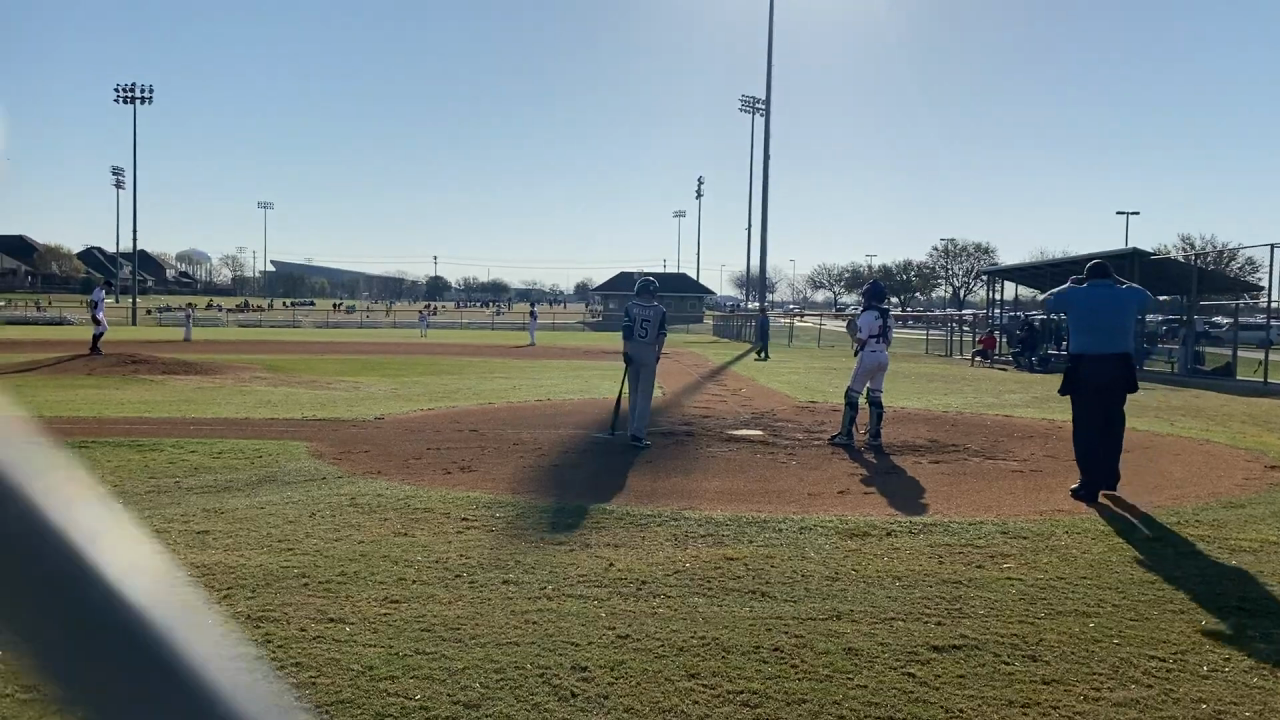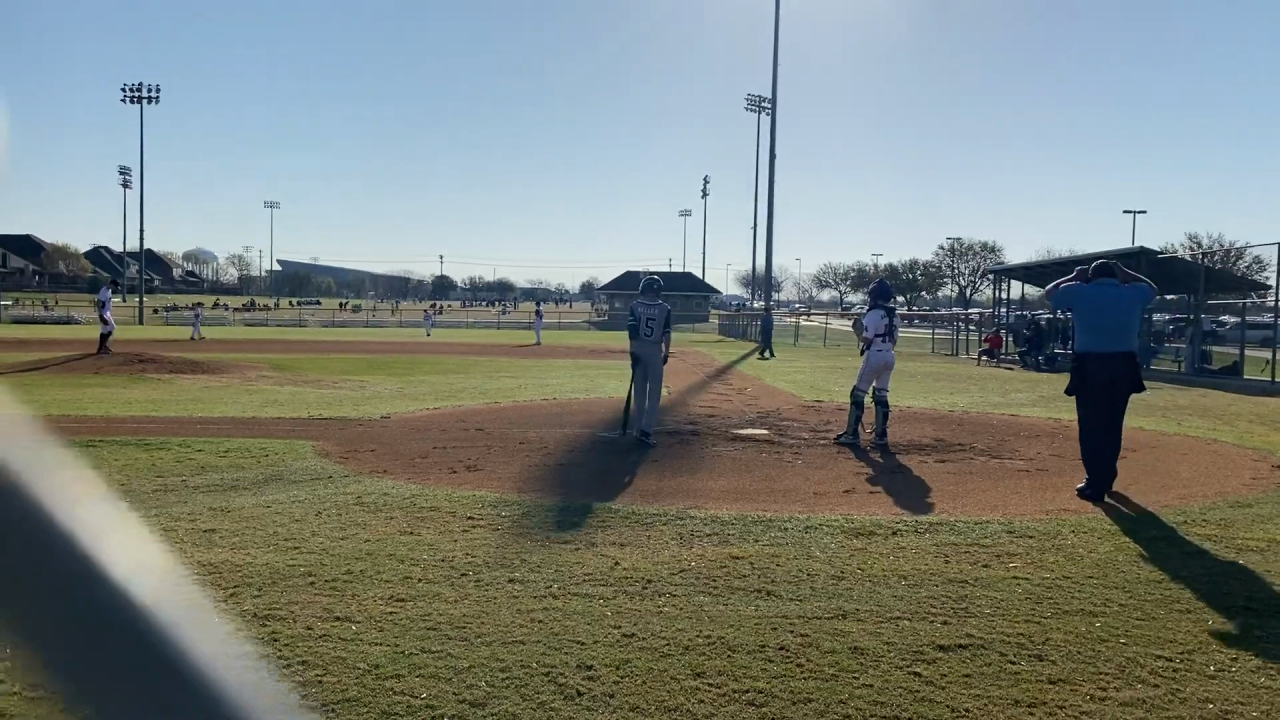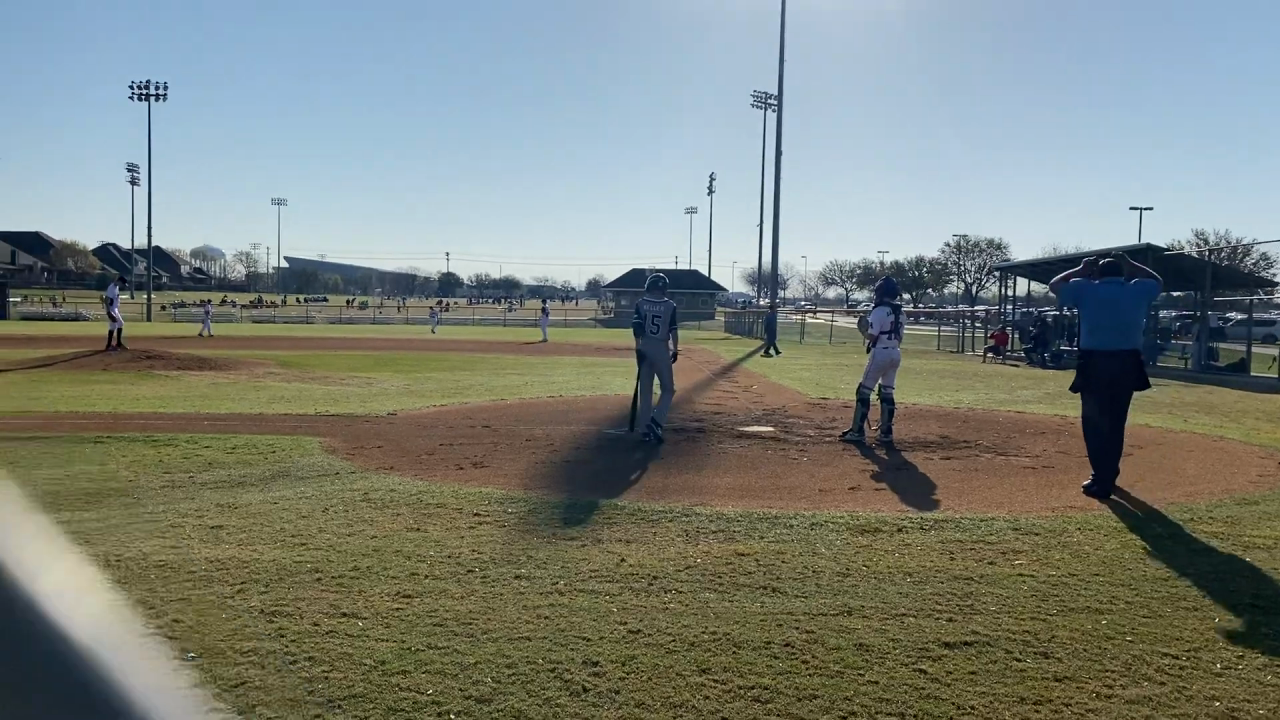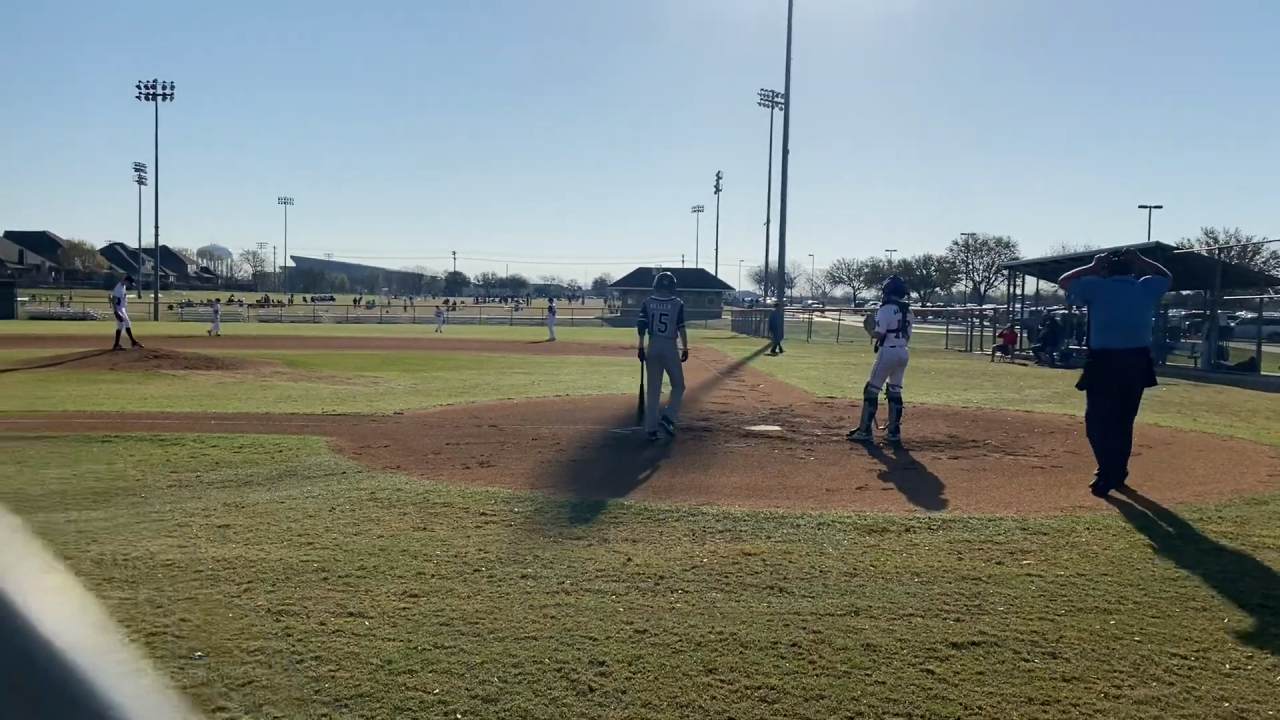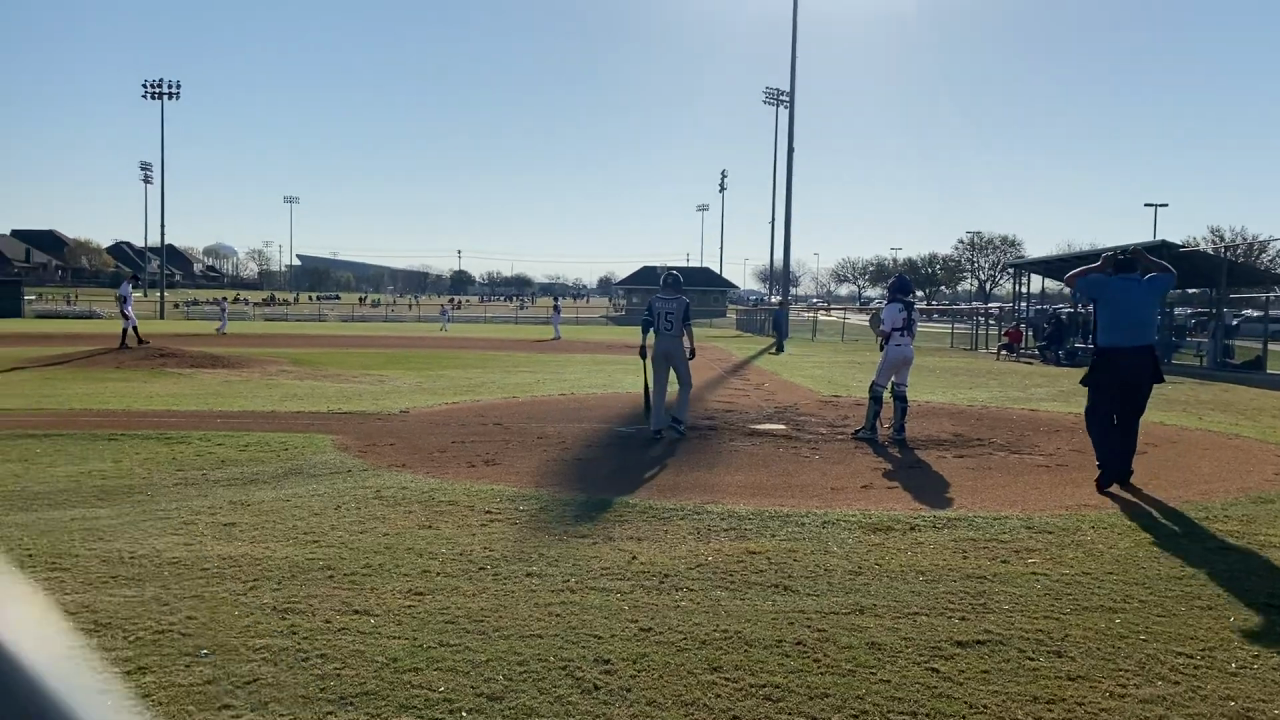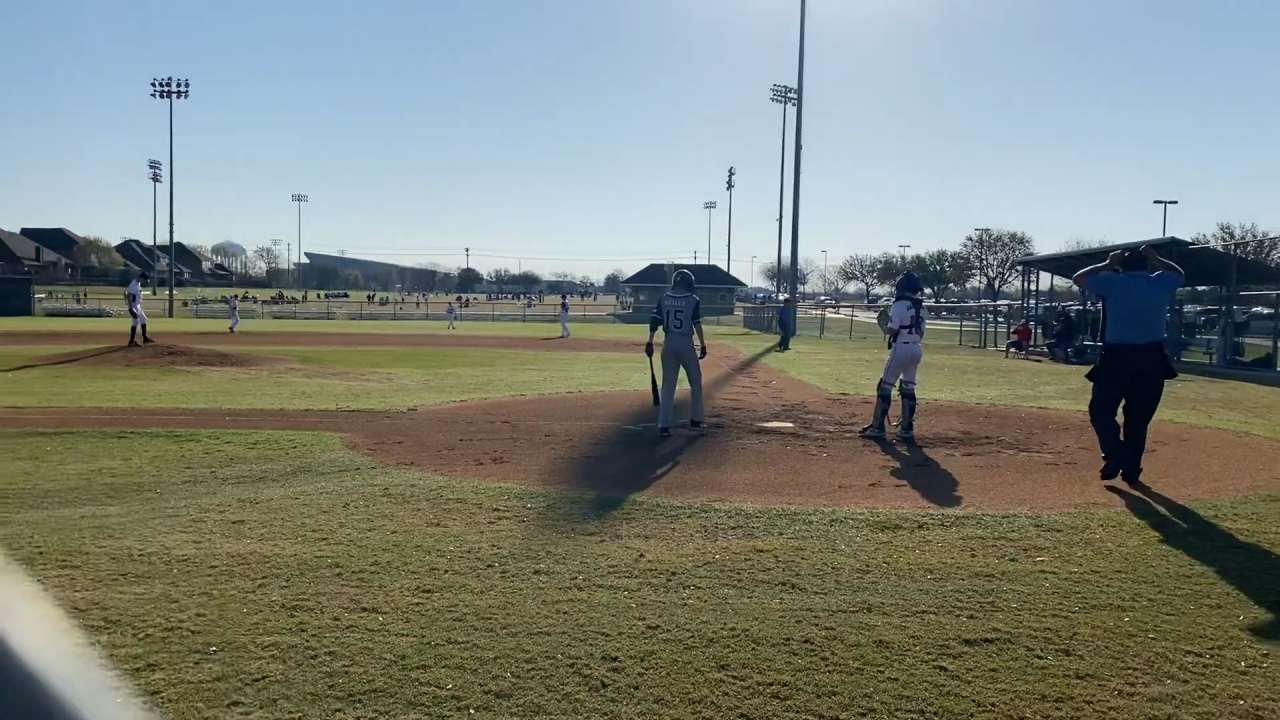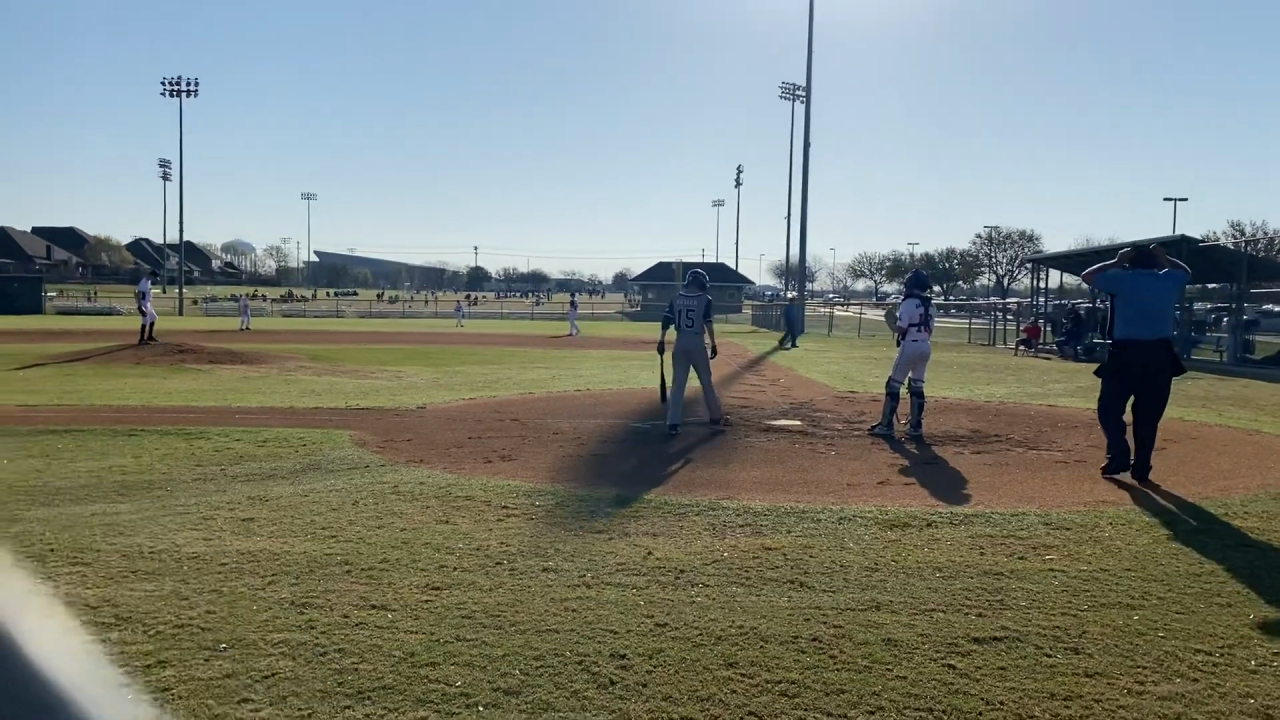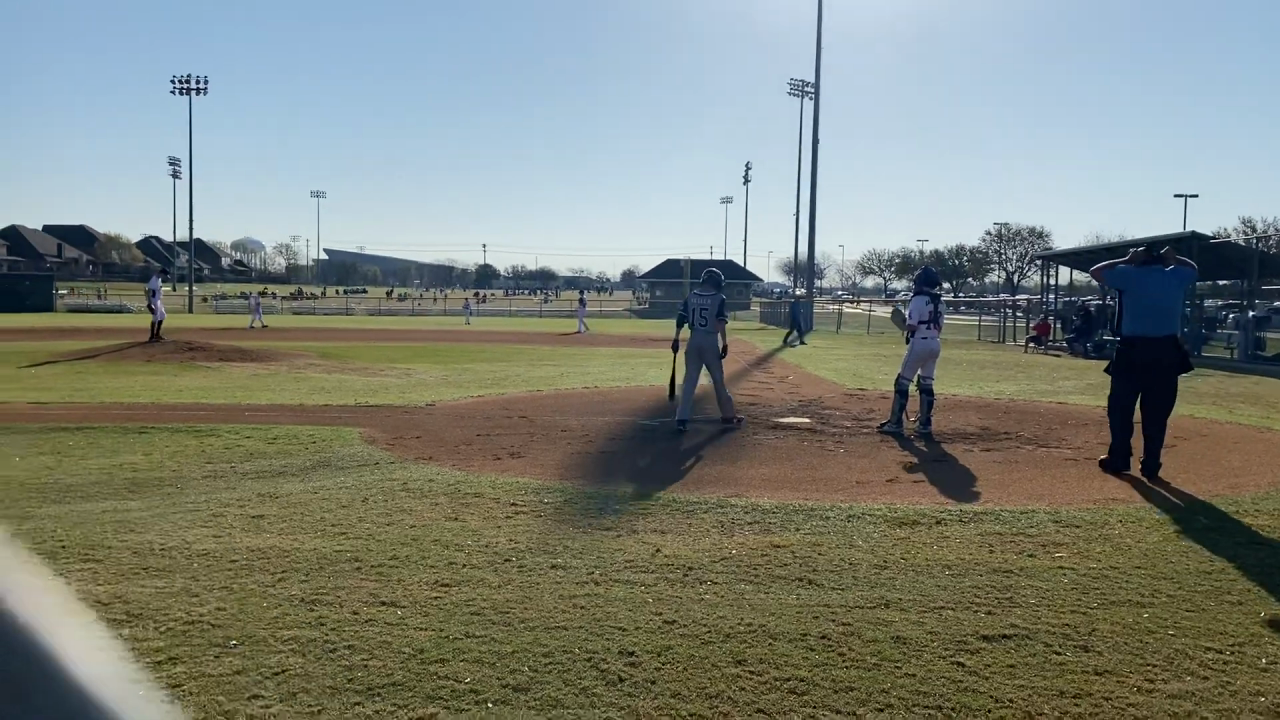
dt=0.1s
person 1, frame 1
left shoulder: (1073, 295)
right shoulder: (1129, 295)
left elbow: (1045, 302)
right elbow: (1148, 299)
right wrist: (1119, 281)
left hip: (1084, 369)
right hip: (1119, 368)
left knee: (1086, 427)
right knee: (1113, 423)
left ankle: (1089, 486)
right ankle: (1108, 476)
person 1, frame 2
left shoulder: (1078, 293)
right shoulder: (1134, 293)
left elbow: (1048, 294)
right elbow: (1153, 289)
left wrist: (1074, 278)
right wrist: (1124, 272)
left hip: (1090, 367)
right hip: (1123, 367)
left knee: (1091, 426)
right knee: (1114, 424)
left ankle: (1095, 485)
right ankle: (1106, 476)
person 1, frame 3
left shoulder: (1086, 289)
right shoulder: (1138, 291)
left elbow: (1054, 285)
right elbow: (1158, 282)
left wrist: (1082, 270)
right wrist: (1130, 264)
left hip: (1095, 365)
right hip: (1128, 364)
left knee: (1095, 422)
right knee: (1116, 421)
left ankle: (1101, 481)
right ankle: (1109, 475)
person 1, frame 4
left shoulder: (1097, 287)
right shoulder: (1147, 288)
left elbow: (1063, 282)
right elbow: (1167, 278)
left wrist: (1093, 267)
right wrist: (1140, 260)
left hip: (1104, 363)
right hip: (1137, 362)
left knee: (1098, 419)
right knee: (1124, 420)
left ankle: (1107, 475)
right ankle: (1117, 474)
person 1, frame 5
left shoulder: (1104, 285)
right shoulder: (1152, 286)
left elbow: (1070, 279)
right elbow: (1172, 275)
left wrist: (1100, 266)
right wrist: (1147, 259)
left hip: (1109, 361)
right hip: (1143, 361)
left knee: (1097, 416)
right knee: (1129, 419)
left ankle: (1110, 466)
right ankle: (1123, 472)
person 1, frame 6
left shoulder: (1113, 282)
right shoulder: (1160, 284)
left elbow: (1078, 278)
right elbow: (1179, 274)
left wrist: (1108, 265)
right wrist: (1156, 259)
left hip: (1118, 357)
right hip: (1152, 358)
left knee: (1101, 410)
right knee: (1139, 416)
left ankle: (1115, 456)
right ankle: (1131, 469)
person 1, frame 7
left shoulder: (1122, 279)
right shoulder: (1169, 281)
left elbow: (1087, 276)
right elbow: (1186, 272)
left wrist: (1117, 262)
right wrist: (1165, 258)
left hip: (1126, 354)
right hip: (1159, 355)
left knee: (1110, 408)
right knee: (1148, 414)
left ankle: (1119, 458)
right ankle: (1141, 467)
person 1, frame 8
left shoulder: (1130, 276)
right shoulder: (1176, 278)
left elbow: (1095, 272)
right elbow: (1193, 269)
left wrist: (1127, 261)
right wrist: (1173, 258)
left hip: (1134, 351)
right hip: (1167, 352)
left knee: (1120, 406)
right knee: (1157, 412)
left ankle: (1119, 457)
right ankle: (1151, 465)
person 2, frame 1
left shoulder: (867, 315)
right shoulder: (888, 317)
left elbow: (860, 340)
right elbow: (888, 341)
left wrist: (852, 332)
left hip: (868, 357)
right hip: (883, 358)
left knee: (852, 394)
right knee: (875, 396)
left ankle: (846, 435)
right ankle: (874, 436)
person 2, frame 2
left shoulder: (873, 314)
right shoulder: (894, 316)
left elbow: (866, 339)
right elbow: (894, 341)
left hip: (874, 356)
right hip: (889, 357)
left knee: (858, 394)
right knee: (882, 395)
left ankle: (852, 434)
right ankle: (881, 436)
person 2, frame 3
left shoulder: (879, 311)
right shoulder: (900, 313)
left elbow: (872, 336)
right elbow: (899, 338)
left hip: (880, 354)
right hip: (895, 354)
left knee: (864, 391)
right knee: (887, 392)
left ankle: (857, 432)
right ankle: (886, 432)
person 2, frame 4
left shoulder: (886, 309)
right shoulder: (908, 312)
left elbow: (878, 335)
right elbow: (907, 337)
left hip: (888, 352)
right hip: (903, 353)
left knee: (871, 390)
right knee: (895, 391)
left ankle: (865, 431)
right ankle: (894, 432)
person 2, frame 5
left shoulder: (891, 307)
right shoulder: (913, 310)
left elbow: (883, 333)
right elbow: (912, 335)
left wrist: (875, 328)
left hip: (893, 351)
right hip: (908, 351)
left knee: (877, 389)
right knee: (900, 390)
left ankle: (870, 429)
right ankle: (899, 430)
person 2, frame 6
left shoulder: (899, 305)
right shoulder: (921, 307)
left elbow: (892, 330)
right elbow: (921, 333)
left hip: (901, 349)
right hip: (916, 349)
left knee: (885, 387)
right knee: (909, 388)
left ankle: (878, 428)
right ankle: (906, 428)
person 2, frame 7
left shoulder: (908, 302)
right shoulder: (930, 305)
left elbow: (901, 328)
right elbow: (929, 330)
left wrist: (891, 322)
left hip: (910, 346)
right hip: (925, 347)
left knee: (893, 384)
right knee: (917, 386)
left ankle: (886, 425)
right ankle: (915, 426)
person 2, frame 8
left shoulder: (918, 299)
right shoulder: (940, 302)
left elbow: (911, 326)
right elbow: (939, 328)
left hip: (919, 344)
right hip: (934, 344)
left knee: (903, 382)
right knee: (927, 383)
left ankle: (895, 423)
right ankle: (925, 424)
person 3, frame 1
left shoulder: (630, 307)
right shoulder: (659, 310)
left elbow: (626, 330)
right elbow: (662, 335)
left wrist: (626, 352)
right wrist: (658, 354)
left hip: (632, 352)
right hip: (648, 353)
left knee: (633, 394)
right knee: (645, 396)
left ankle: (634, 433)
right ankle: (638, 435)
person 3, frame 2
left shoulder: (635, 306)
right shoulder: (664, 308)
left elbow: (632, 330)
right elbow: (667, 334)
left wrist: (632, 351)
right wrist: (666, 354)
left hip: (638, 351)
right hip: (655, 352)
left knee: (639, 393)
right knee: (654, 394)
left ankle: (639, 431)
right ankle: (645, 431)
person 3, frame 3
left shoulder: (641, 304)
right shoulder: (669, 305)
left elbow: (636, 327)
right elbow: (674, 330)
left wrist: (638, 349)
right wrist: (675, 351)
left hip: (644, 348)
right hip: (661, 349)
left knee: (645, 391)
right knee: (667, 389)
left ankle: (645, 431)
right ankle: (656, 421)
person 3, frame 4
left shoulder: (648, 303)
right shoulder: (677, 303)
left elbow: (641, 326)
right elbow: (681, 328)
left wrist: (641, 347)
right wrist: (685, 349)
left hip: (652, 347)
right hip: (670, 347)
left knee: (653, 389)
right knee: (678, 386)
left ankle: (652, 429)
right ankle: (667, 418)
person 3, frame 5
left shoulder: (654, 301)
right shoulder: (683, 302)
left elbow: (646, 323)
right elbow: (687, 326)
left wrist: (643, 345)
right wrist: (692, 347)
left hip: (659, 345)
right hip: (676, 345)
left knee: (659, 388)
right knee: (685, 384)
left ankle: (657, 428)
right ankle: (677, 419)
person 3, frame 6
left shoulder: (664, 299)
right shoulder: (693, 300)
left elbow: (654, 321)
right elbow: (697, 324)
left wrist: (650, 342)
right wrist: (703, 345)
left hip: (669, 343)
right hip: (686, 343)
left knee: (668, 386)
right knee: (696, 382)
left ankle: (664, 425)
right ankle: (696, 420)
person 3, frame 7
left shoulder: (676, 298)
right shoulder: (705, 299)
left elbow: (666, 320)
right elbow: (708, 323)
left wrist: (661, 341)
right wrist: (713, 345)
left hip: (680, 342)
right hip: (697, 342)
left knee: (678, 384)
right knee: (706, 381)
left ankle: (672, 423)
right ankle: (715, 417)
person 3, frame 8
left shoulder: (691, 297)
right shoulder: (719, 298)
left elbow: (681, 319)
right elbow: (721, 322)
left wrist: (676, 339)
right wrist: (725, 344)
left hip: (693, 340)
right hip: (710, 341)
left knee: (689, 381)
right knee: (718, 380)
left ankle: (682, 419)
right ankle: (728, 416)
